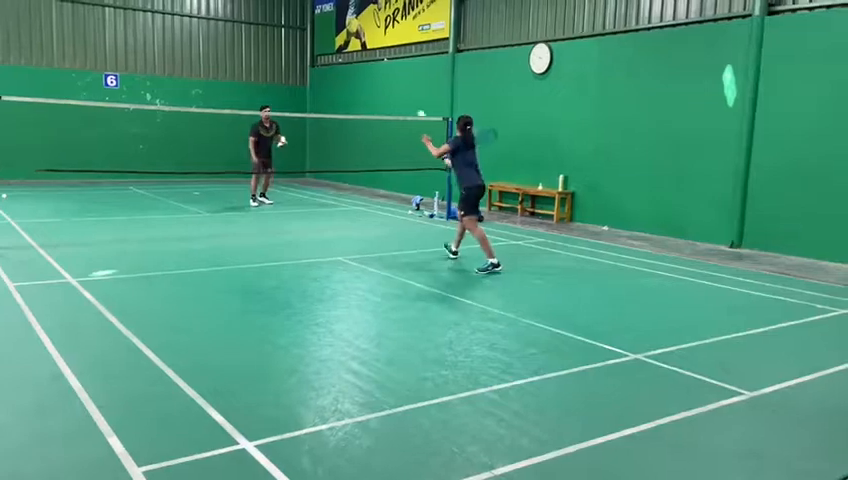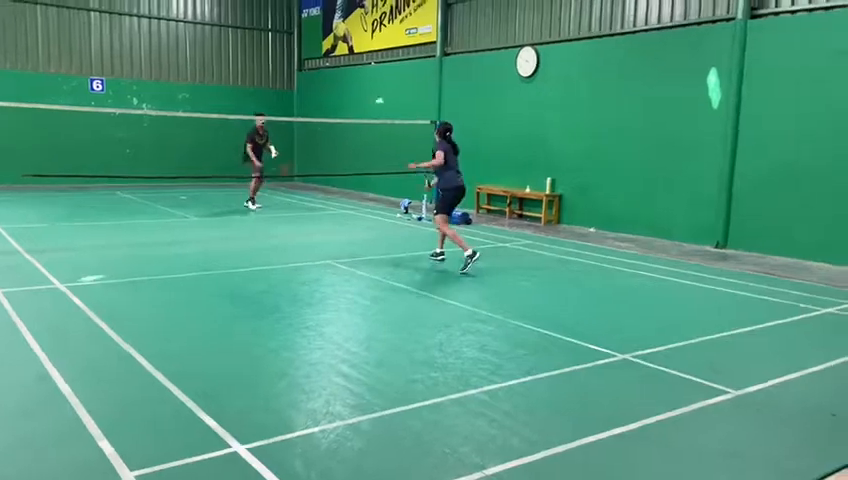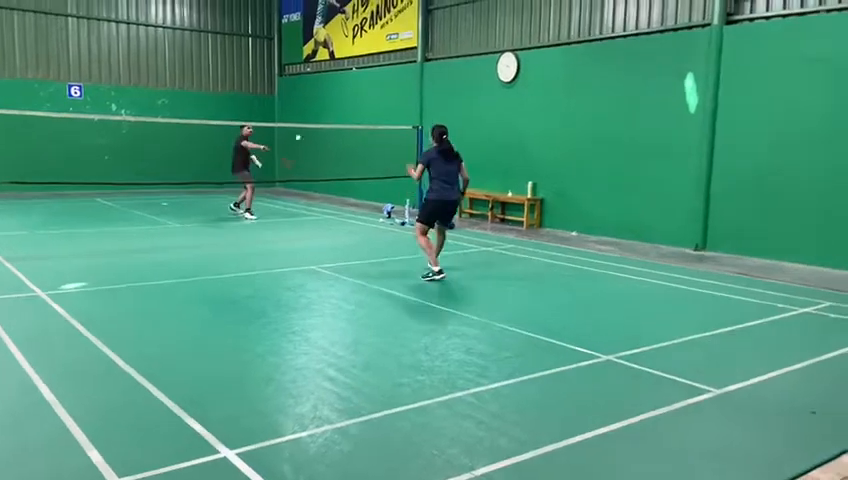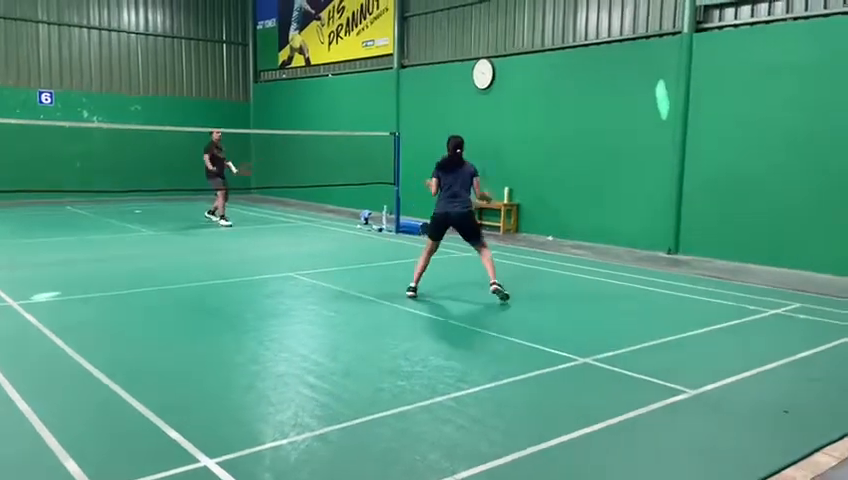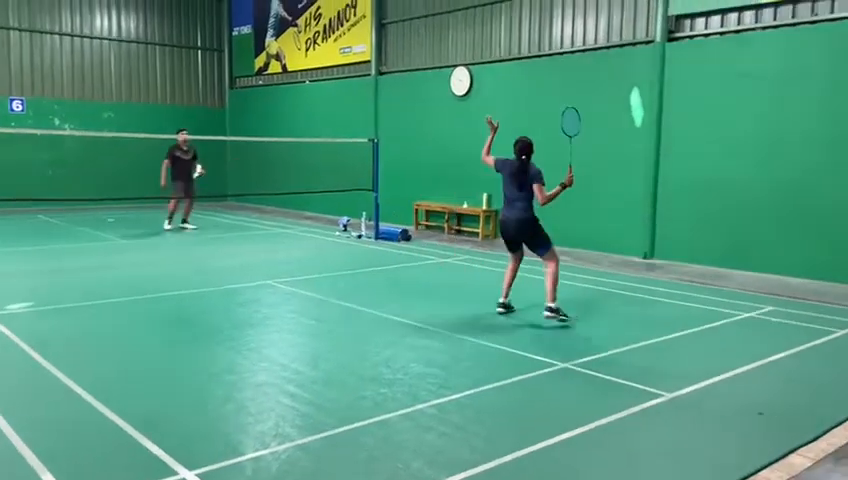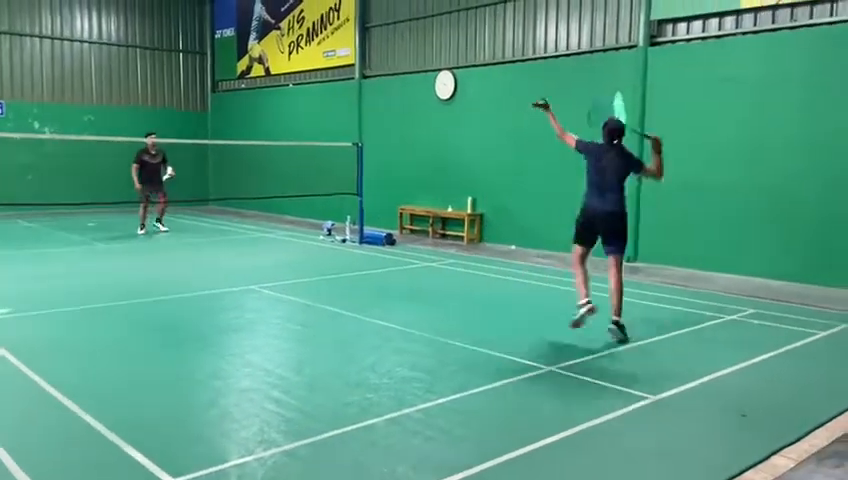
dt=0.4s
person 1, frame 1
left shoulder: (457, 140)
right shoulder: (468, 143)
left elbow: (438, 152)
left wrist: (428, 143)
right wrist: (448, 161)
left hip: (470, 187)
right hip: (475, 185)
left knee: (472, 225)
right knee: (462, 216)
left ankle: (493, 261)
right ankle: (454, 249)
person 1, frame 2
left shoulder: (440, 145)
right shoulder: (452, 147)
left elbow: (439, 162)
left wrist: (418, 165)
right wrist: (433, 183)
left hip: (449, 188)
right hip: (459, 187)
left knee: (442, 224)
right knee: (441, 218)
left ankle: (470, 252)
right ankle: (440, 250)
person 1, frame 3
left shoulder: (429, 154)
right shoulder: (455, 154)
left elbow: (416, 177)
right elbow: (466, 178)
left wrist: (410, 170)
right wrist: (462, 192)
left hip: (435, 199)
right hip: (453, 200)
left knee: (420, 233)
right knee: (441, 230)
left ankle: (436, 269)
right ankle: (435, 262)
person 1, frame 4
left shoulder: (441, 165)
right shoulder: (470, 167)
left elbow: (434, 191)
right elbow: (479, 195)
left wrist: (430, 184)
right wrist: (489, 199)
left hip: (442, 214)
right hip: (463, 214)
left knee: (428, 251)
right knee: (483, 250)
left ankle: (412, 287)
right ankle: (494, 284)
person 1, frame 5
left shoulder: (505, 165)
right shoulder: (534, 171)
left elbow: (484, 156)
right elbow: (542, 200)
left wrist: (492, 133)
right wrist: (563, 186)
left hip: (506, 223)
right hip: (525, 223)
left knee: (515, 260)
right knee: (552, 261)
left ankle: (503, 301)
right ankle: (551, 306)
person 1, frame 6
left shoulder: (592, 148)
right shoulder: (627, 158)
left elbow: (562, 134)
right elbow: (656, 175)
left wrist: (549, 112)
right wrist: (657, 151)
left hip: (590, 213)
right hip: (615, 216)
left knee: (577, 260)
right knee: (615, 270)
left ankle: (584, 302)
right ankle: (616, 321)
